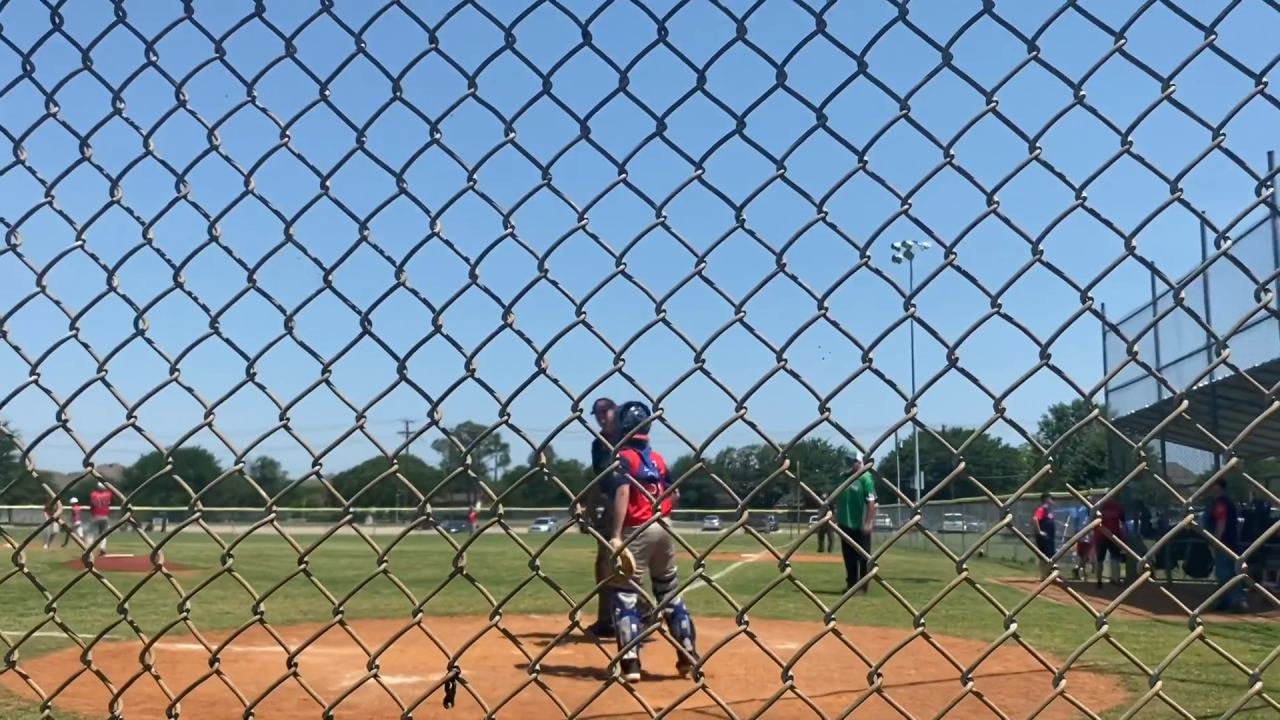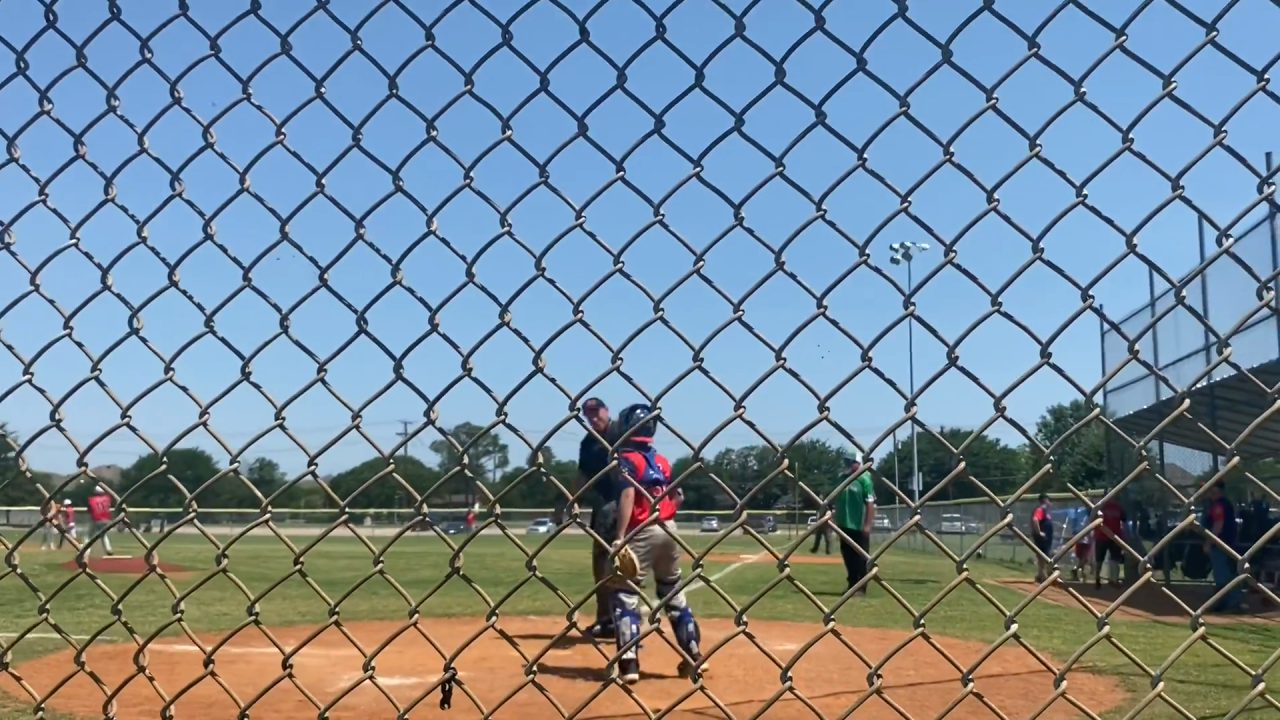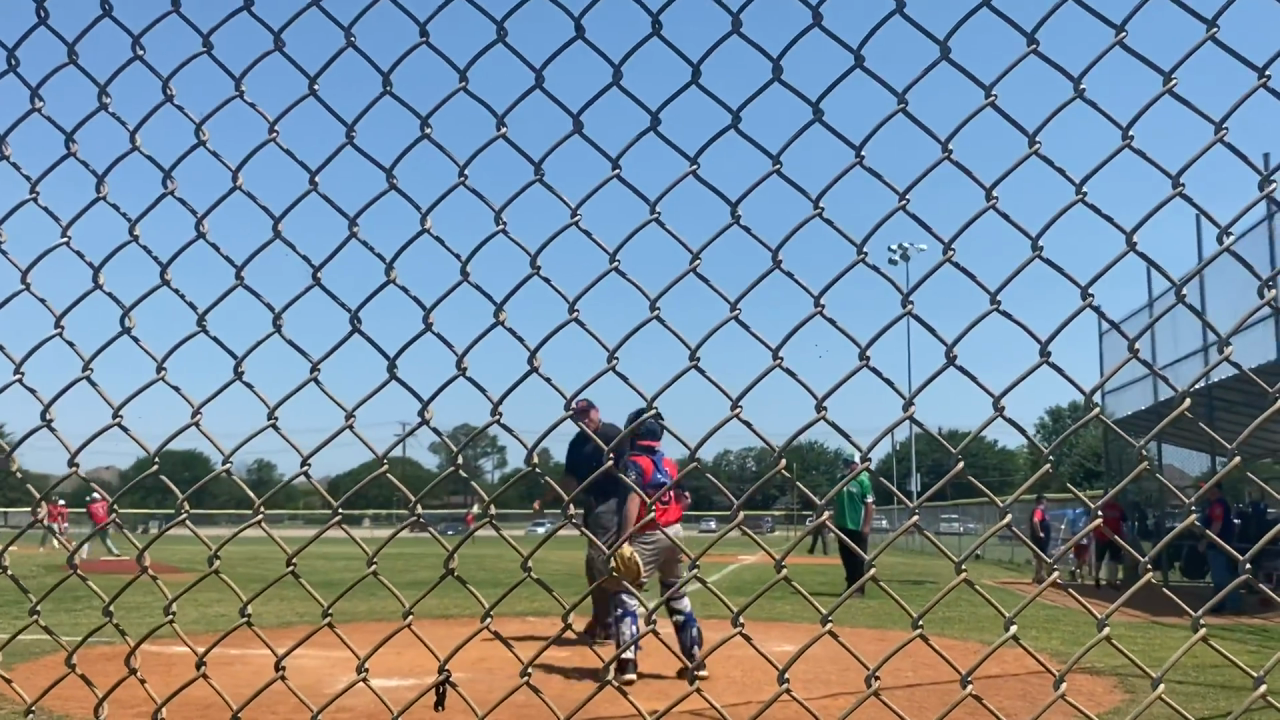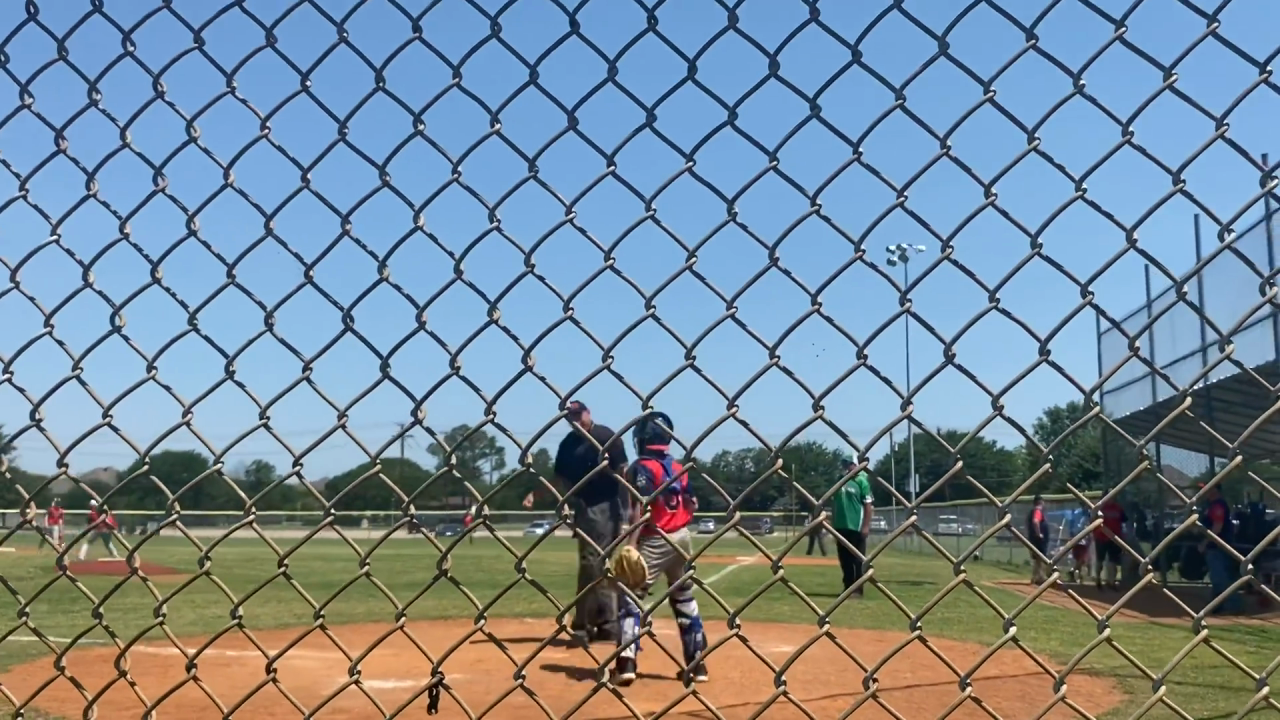
dt=0.1s
person 1, frame 1
left shoulder: (622, 457)
right shoulder: (657, 458)
left elbow: (622, 494)
left wrist: (616, 535)
left hip: (637, 531)
right hip: (663, 527)
left knee: (624, 594)
right knee: (669, 590)
left ankle: (630, 662)
right ankle: (688, 653)
person 1, frame 2
left shoulder: (626, 459)
right shoulder: (662, 460)
left elbow: (627, 497)
right elbow: (678, 497)
left wrist: (620, 537)
left hip: (641, 533)
right hip: (668, 529)
left knee: (625, 595)
right knee: (673, 592)
left ankle: (628, 663)
right ankle: (693, 656)
person 1, frame 3
left shoulder: (633, 462)
right shoulder: (669, 464)
left elbow: (634, 501)
right elbow: (683, 499)
left wrist: (624, 539)
left hip: (649, 536)
right hip: (674, 533)
left knee: (625, 595)
right knee: (677, 596)
left ankle: (626, 664)
right ankle: (696, 661)
person 1, frame 4
left shoulder: (642, 466)
right shoulder: (679, 468)
left elbow: (641, 506)
right elbow: (692, 505)
left wrist: (631, 544)
left hip: (656, 540)
right hip: (681, 537)
left knee: (630, 597)
right knee: (685, 599)
left ankle: (626, 663)
right ankle: (696, 665)
person 2, frame 1
right shoulder: (599, 441)
right elbow: (598, 477)
right wrist: (588, 506)
right hip: (609, 506)
left knee: (607, 561)
right knee: (605, 562)
right ankle: (609, 621)
person 2, frame 2
right shoulder: (588, 441)
right elbow: (584, 477)
right hip: (602, 505)
left knee: (605, 560)
right knee: (602, 561)
right ankle: (608, 621)
person 2, frame 3
left shoulder: (613, 434)
right shoulder: (577, 443)
right elbow: (570, 478)
right wrist: (545, 499)
left hip: (612, 505)
right hip: (593, 506)
left knee: (598, 559)
right knee: (600, 563)
left ankle: (603, 622)
right ankle: (607, 623)
person 2, frame 4
left shoulder: (606, 436)
right shoulder: (568, 444)
left elbow: (623, 470)
right elbow: (560, 478)
right wrist: (535, 495)
left hip: (604, 508)
right hip: (583, 509)
left knee: (591, 563)
right knee: (595, 566)
left ankle: (584, 624)
right ankle: (608, 624)
